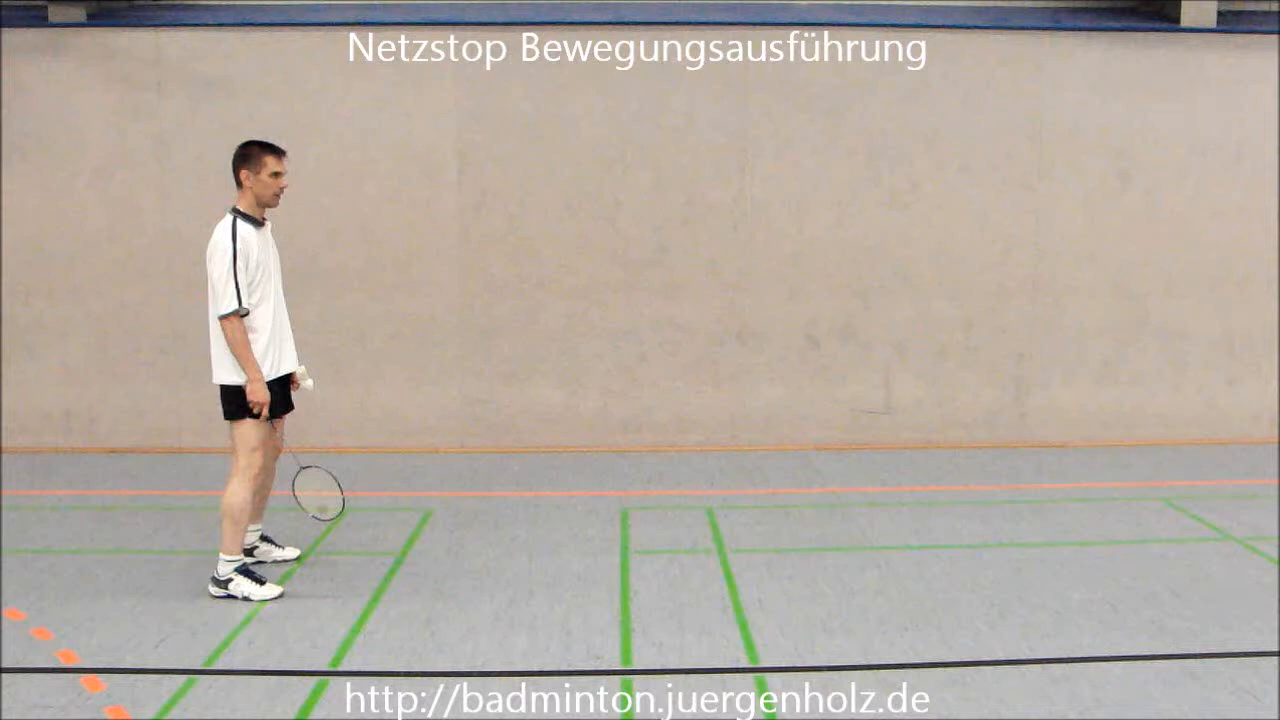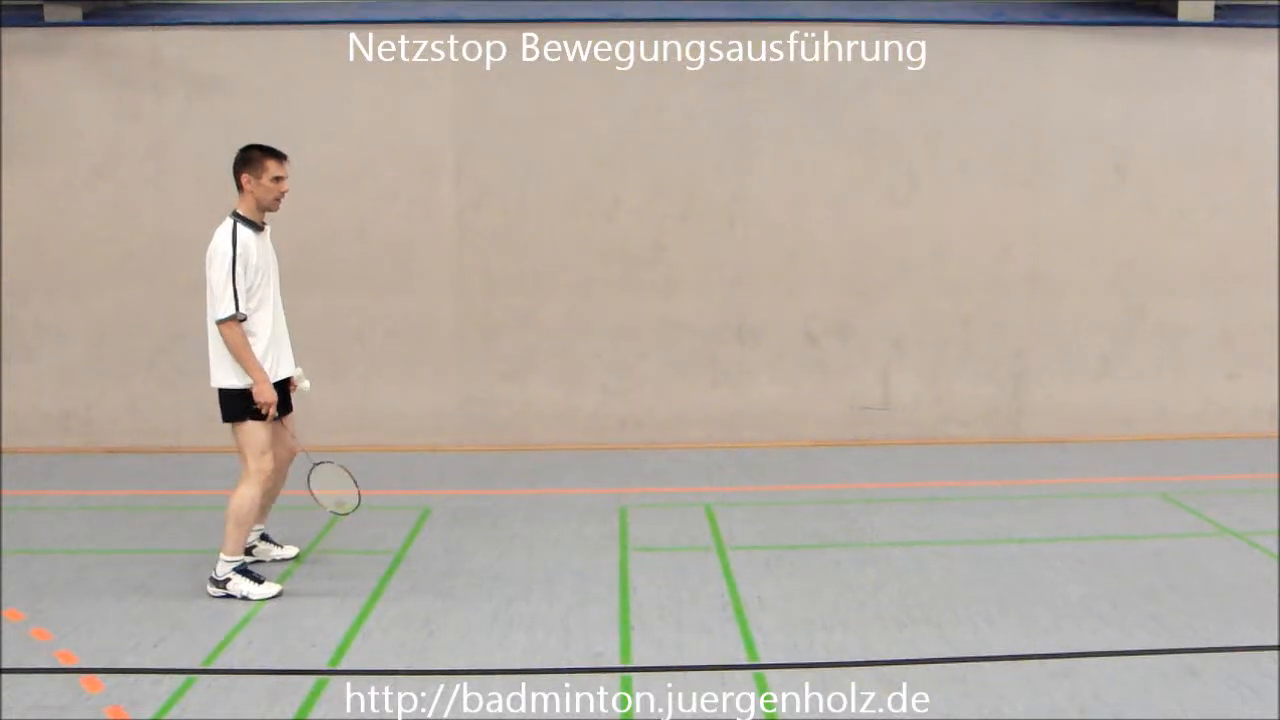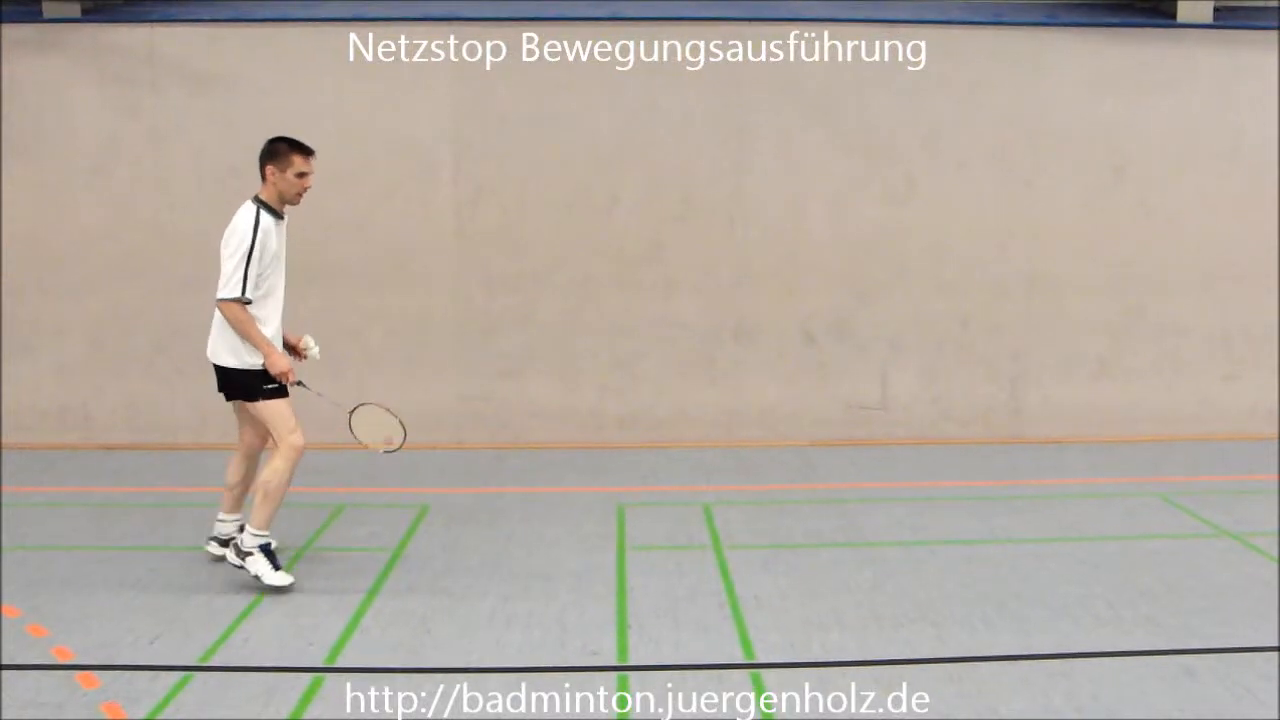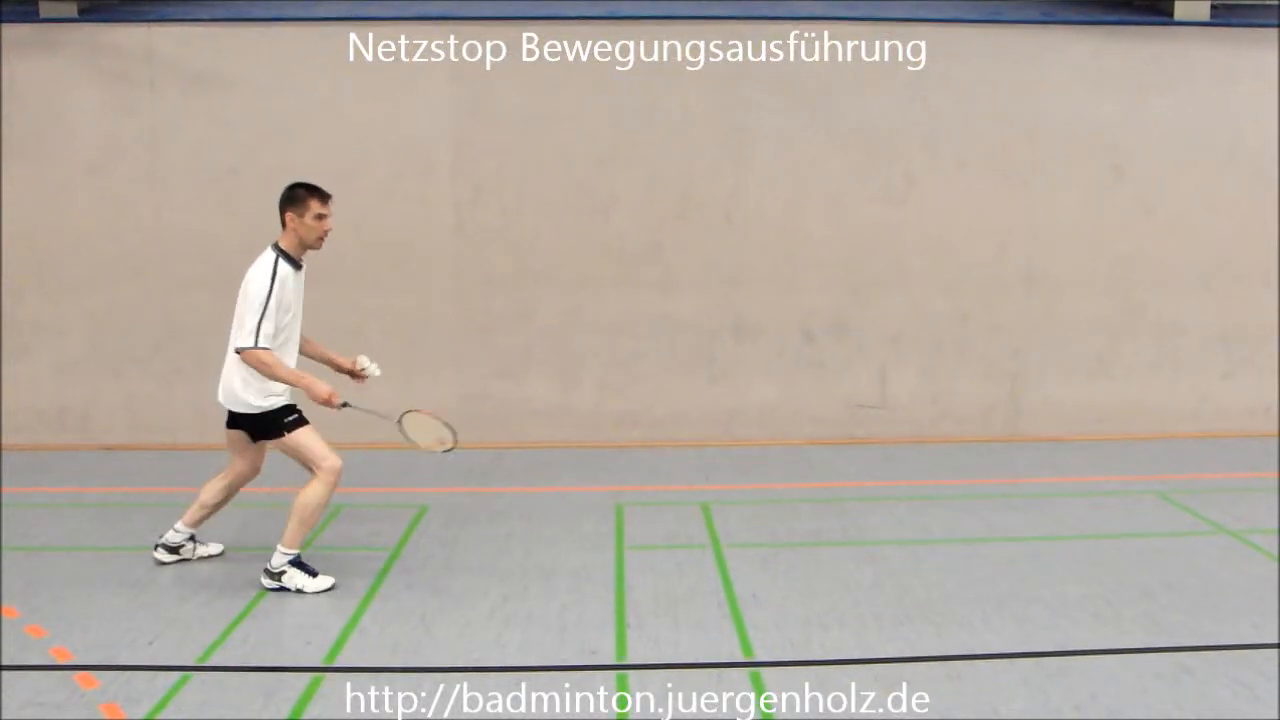
dt=1s
person 1, frame 1
left shoulder: (261, 231)
right shoulder: (231, 237)
right elbow: (229, 316)
left wrist: (285, 364)
right wrist: (253, 377)
left hip: (272, 370)
right hip: (248, 378)
left knee: (270, 454)
right knee: (248, 466)
left ankle: (252, 539)
right ankle: (227, 572)
person 1, frame 2
left shoulder: (260, 233)
right shoulder: (231, 240)
right elbow: (226, 321)
right wrist: (258, 379)
left hip: (270, 373)
right hip: (246, 381)
left knee: (284, 453)
right knee: (259, 468)
left ankle: (253, 537)
right ankle: (227, 571)
person 1, frame 3
left shoulder: (273, 220)
right shoulder: (251, 226)
right elbow: (228, 302)
left wrist: (282, 337)
right wrist: (270, 352)
left hip: (251, 356)
right hip: (246, 359)
left knee: (253, 443)
right knee: (291, 442)
left ankle: (226, 531)
right ankle: (251, 544)
person 1, frame 4
left shoulder: (292, 267)
right shoulder: (270, 275)
right elbow: (250, 350)
left wrist: (335, 361)
right wrist: (308, 384)
left hip: (250, 394)
right hip: (260, 398)
left knee: (242, 470)
right knee: (328, 467)
left ankle: (176, 539)
right ankle: (282, 566)
